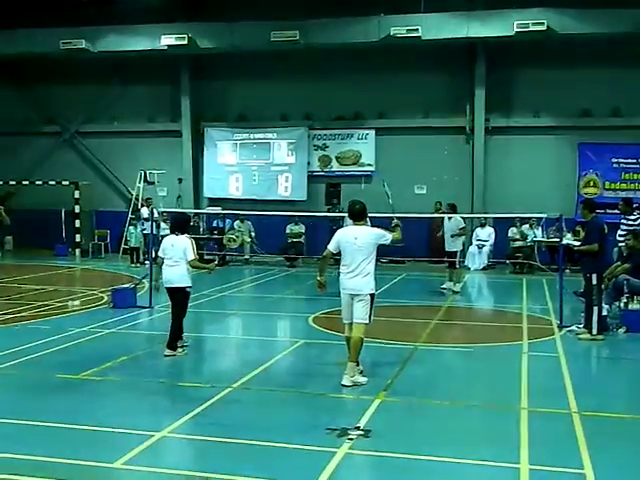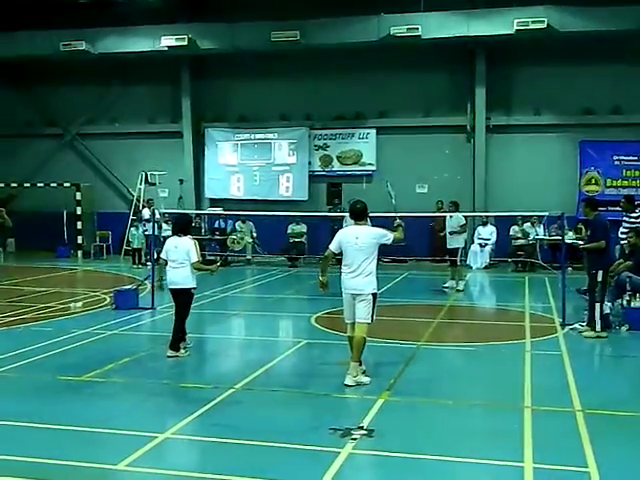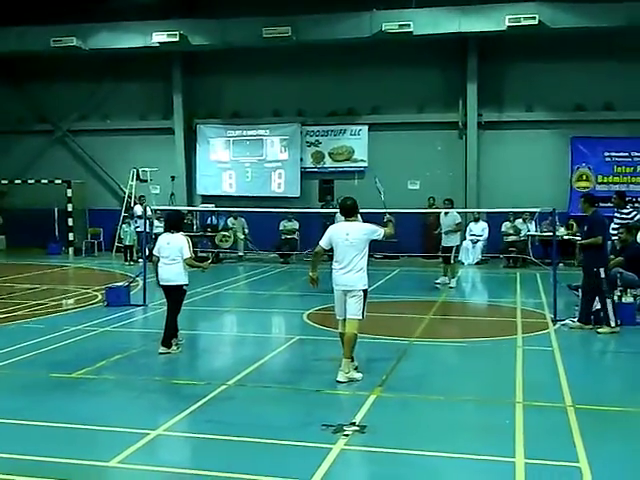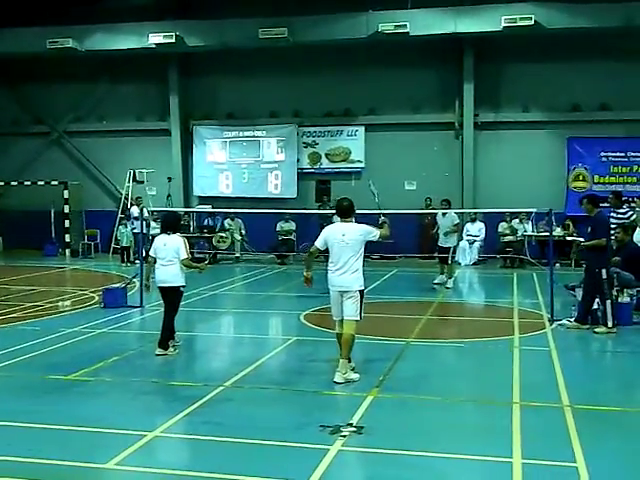
dt=0.4s
person 1, frame 1
left shoulder: (341, 233)
right shoulder: (374, 233)
left elbow: (326, 255)
right elbow: (397, 237)
left wrist: (320, 276)
right wrist: (397, 226)
left hip: (346, 286)
right hip: (364, 288)
left knee: (349, 326)
right knee: (358, 328)
left ankle: (354, 365)
right ankle: (350, 373)
person 1, frame 2
left shoulder: (342, 233)
right shoulder: (375, 233)
left elbow: (327, 256)
right elbow: (399, 237)
left wrist: (323, 275)
right wrist: (399, 226)
left hip: (347, 286)
right hip: (366, 287)
left knee: (351, 326)
right knee: (361, 328)
left ankle: (357, 364)
right ankle: (353, 373)
person 1, frame 3
left shoulder: (333, 229)
right shoulder: (366, 229)
left elbow: (318, 252)
right elbow: (390, 232)
left wrist: (313, 271)
right wrist: (389, 221)
left hip: (339, 282)
right hip: (357, 283)
left knee: (343, 322)
right knee: (352, 324)
left ankle: (349, 360)
right ankle: (345, 369)
person 1, frame 4
left shoulder: (328, 230)
right shoulder: (362, 230)
left elbow: (312, 252)
right elbow: (385, 234)
left wrist: (307, 271)
right wrist: (384, 223)
left hip: (335, 283)
right hip: (353, 284)
left knee: (339, 323)
right knee: (349, 325)
left ankle: (346, 361)
right ankle: (342, 370)
person 2, frame 1
left shoulder: (166, 240)
right shoulder: (187, 241)
left elbow: (159, 261)
right elbow: (192, 263)
left wrist: (157, 280)
right wrist: (208, 267)
left hip: (168, 280)
right hip: (181, 281)
left knee: (177, 311)
right knee: (179, 313)
left ankle: (179, 339)
right ankle: (171, 348)
person 2, frame 2
left shoulder: (169, 241)
right shoulder: (190, 242)
left elbow: (162, 263)
right elbow: (196, 265)
right wrist: (211, 268)
left hip: (172, 282)
right hip: (186, 283)
left knee: (179, 313)
right knee: (181, 314)
left ankle: (182, 340)
right ankle: (174, 348)
person 2, frame 3
left shoulder: (161, 238)
right shoulder: (183, 239)
left elbow: (154, 260)
right elbow: (188, 261)
left wrist: (157, 276)
right wrist: (202, 265)
left hip: (164, 278)
right hip: (178, 279)
left knee: (172, 309)
right knee: (173, 311)
left ankle: (174, 336)
right ankle: (166, 345)
person 2, frame 4
left shoulder: (158, 239)
right shoulder: (179, 240)
left elbow: (150, 261)
right elbow: (185, 262)
left wrist: (147, 279)
right wrist: (198, 266)
left hip: (161, 280)
right hip: (175, 281)
left knee: (169, 310)
right knee: (170, 312)
left ankle: (170, 338)
right ankle: (162, 346)
person 3, frame 1
left shoulder: (594, 224)
right shoulder: (595, 222)
left elbow: (594, 247)
left wrist: (578, 248)
right wrist: (580, 244)
left hip: (594, 267)
right hip: (591, 266)
left knee: (594, 299)
right knee: (590, 298)
left ankle: (595, 331)
right ankle: (590, 326)
person 3, frame 2
left shoulder: (598, 222)
right shoulder: (595, 221)
left elbow: (602, 244)
left wrist: (584, 246)
right wrist: (585, 244)
left hip: (599, 265)
right hip: (595, 264)
left knee: (596, 296)
right knee: (593, 295)
left ankle: (599, 329)
right ankle: (592, 325)
person 3, frame 3
left shoulder: (597, 218)
right shoulder: (590, 218)
left elbow: (599, 240)
left wrist: (581, 242)
left hip: (598, 262)
right hip: (590, 261)
left knee: (602, 292)
right knee: (586, 292)
left ankle: (611, 324)
right ankle: (584, 320)
person 3, frame 4
left shoulder: (601, 219)
right shoulder: (594, 218)
left elbow: (602, 241)
left wrist: (585, 244)
right wrist: (583, 244)
left hip: (600, 264)
right hip: (592, 263)
left knee: (604, 294)
right knee: (587, 293)
left ankle: (609, 325)
right ankle: (581, 320)
